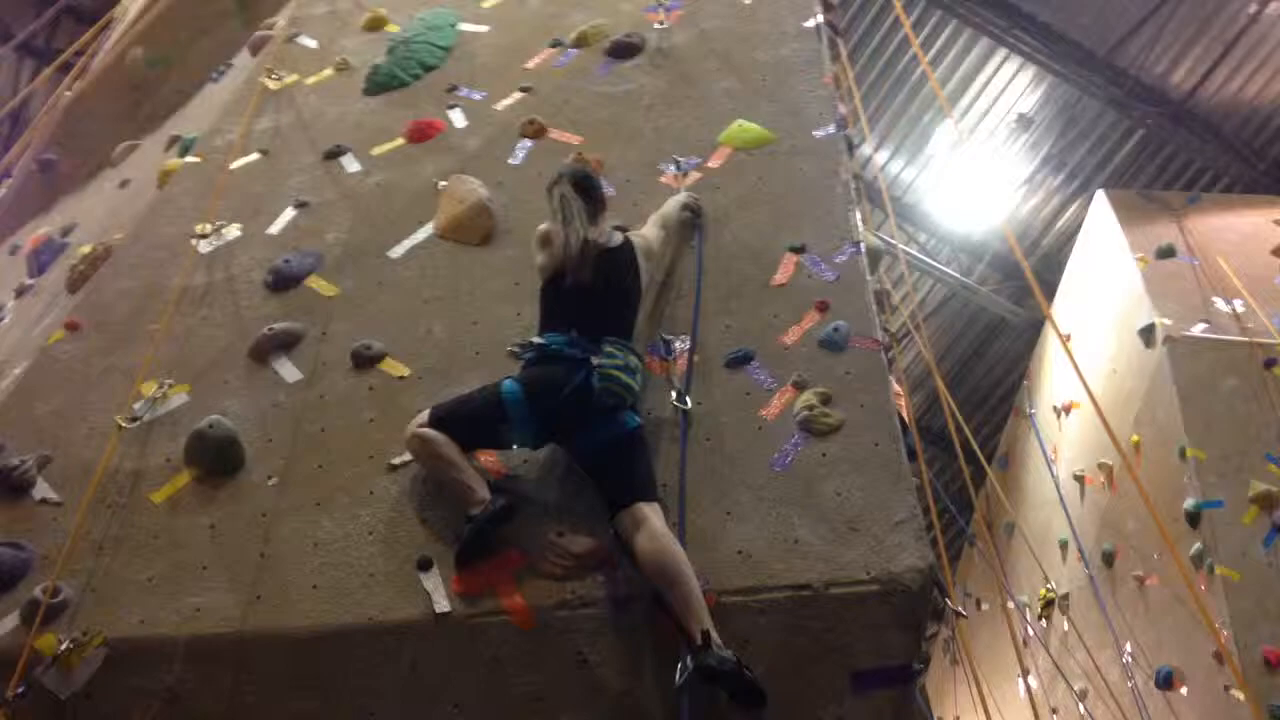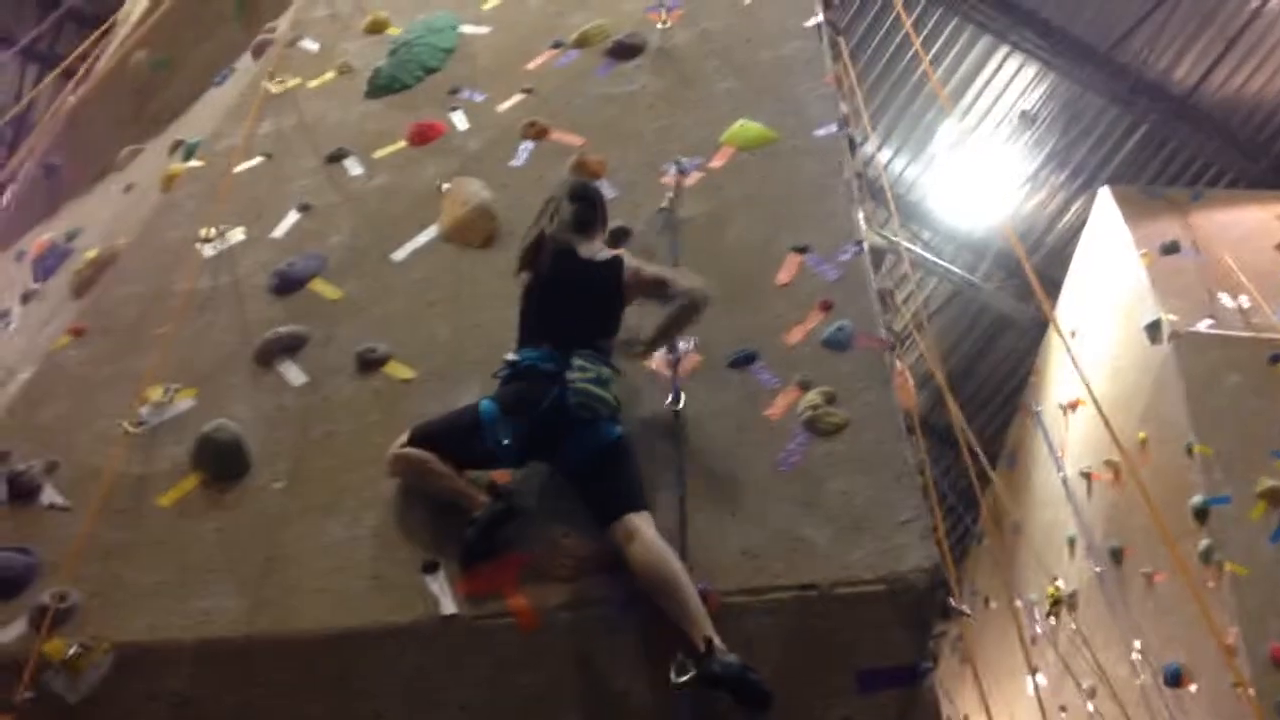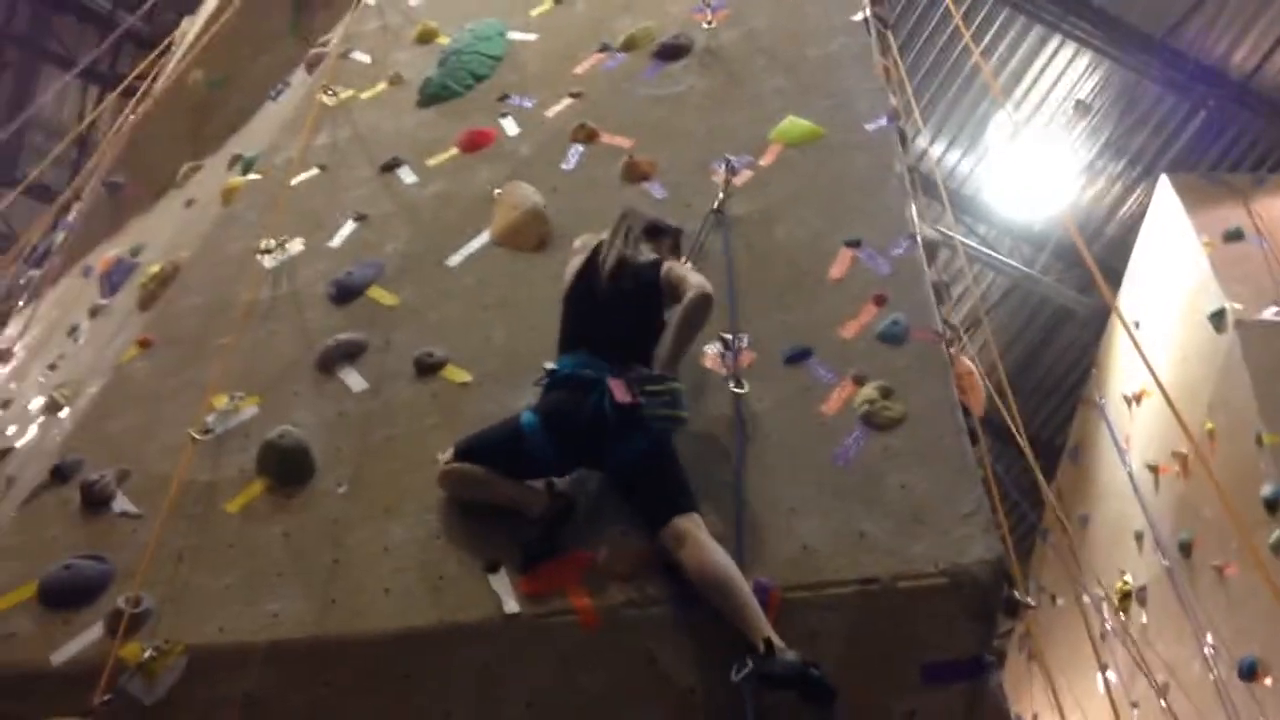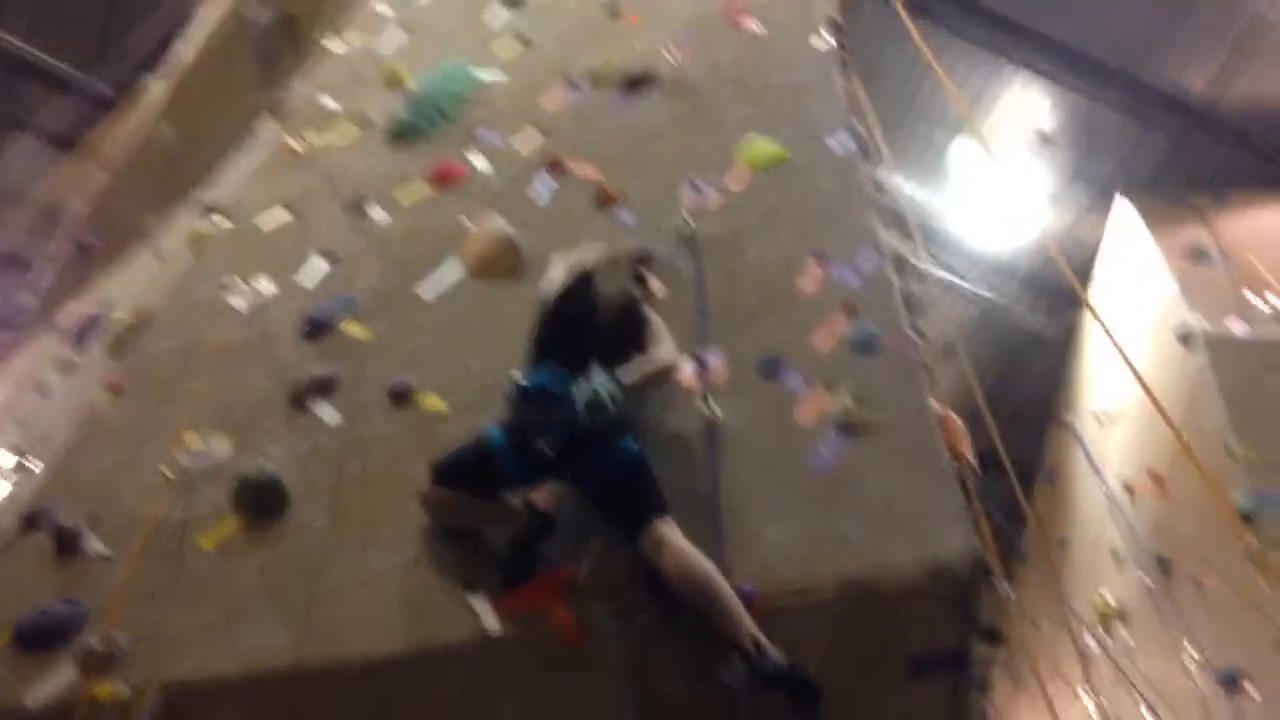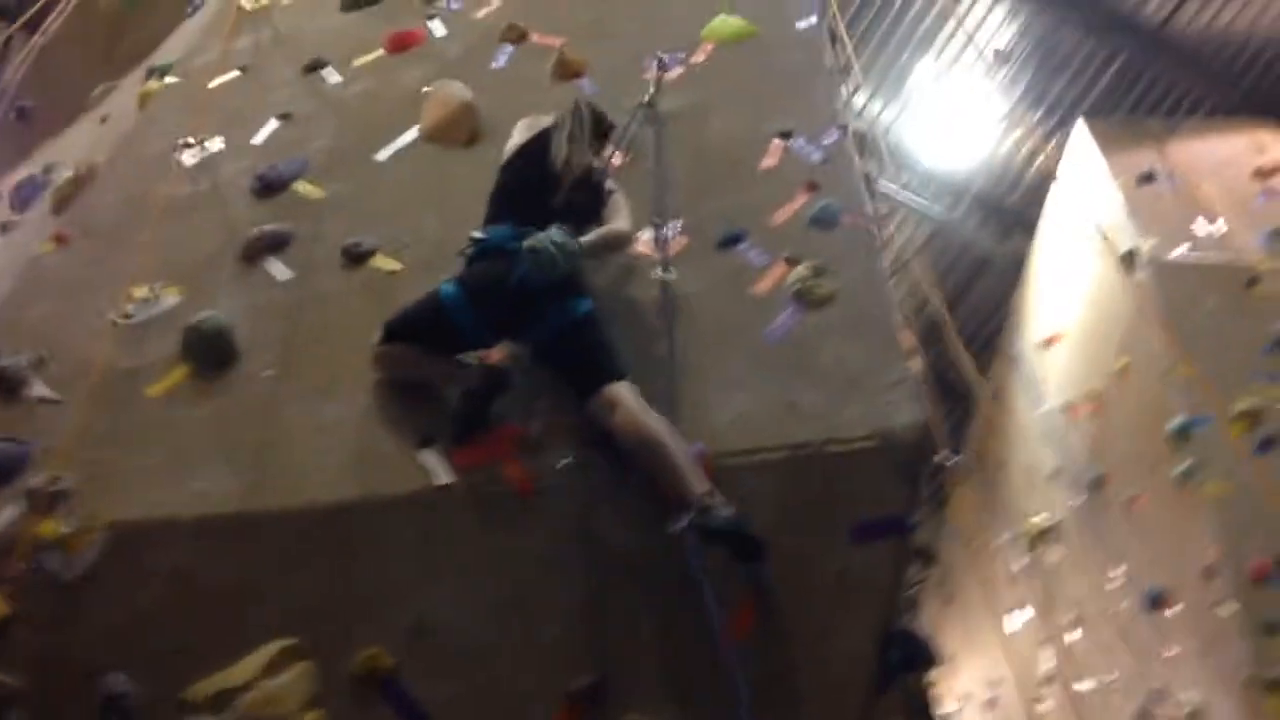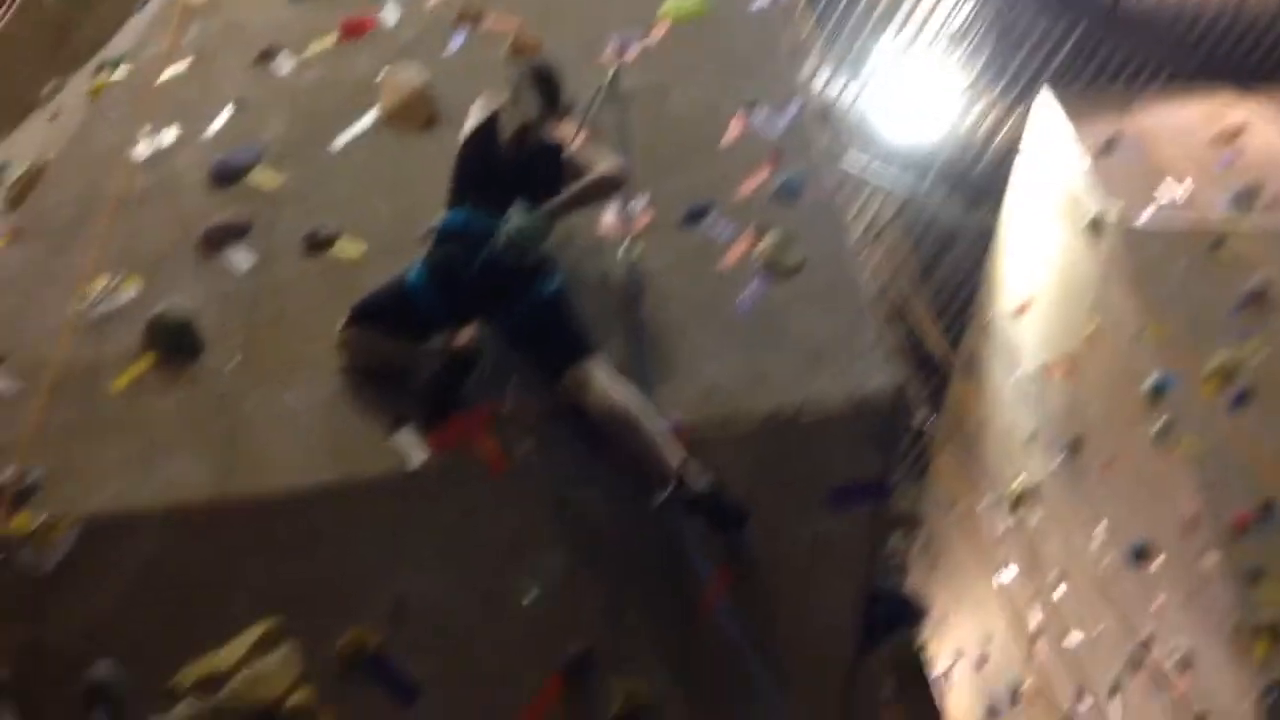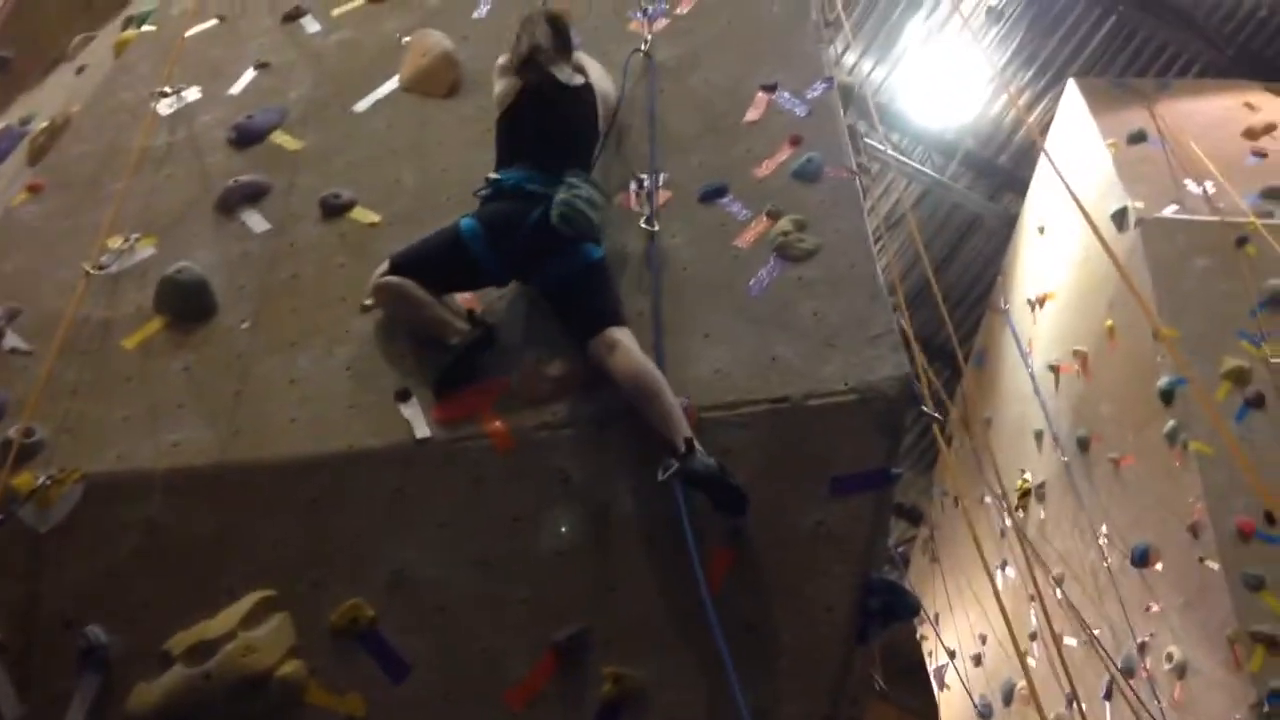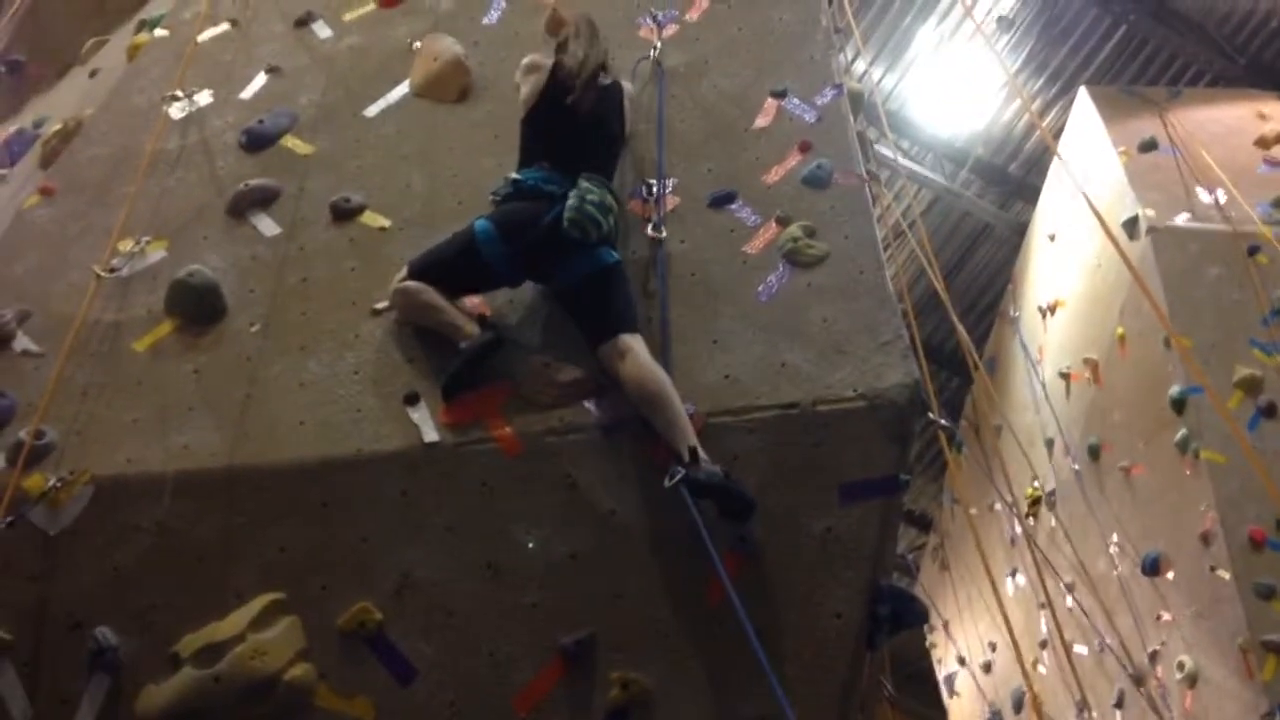
dt=0.7s
person 1, frame 1
left shoulder: (548, 238)
right shoulder: (640, 246)
right elbow: (675, 212)
right wrist: (684, 204)
left hip: (549, 383)
right hip: (611, 398)
left knee: (422, 429)
right knee: (644, 520)
left ankle: (482, 502)
right ankle: (709, 644)
person 1, frame 2
left shoulder: (538, 253)
right shoulder: (625, 269)
right elbow: (693, 295)
right wrist: (651, 341)
left hip: (526, 400)
right hip: (590, 413)
left knee: (404, 454)
right knee: (637, 530)
left ankle: (483, 506)
right ankle: (712, 651)
person 1, frame 3
left shoulder: (584, 257)
right shoulder: (667, 272)
right elbow: (701, 295)
right wrist: (663, 372)
left hip: (566, 406)
right hip: (631, 416)
left knee: (452, 469)
right knee: (687, 533)
left ankle: (541, 502)
right ankle: (771, 649)
person 1, frame 4
left shoulder: (567, 281)
right shoulder: (640, 312)
right elbow: (665, 360)
left wrist: (606, 261)
right wrist: (617, 382)
left hip: (535, 420)
right hip: (598, 429)
left knee: (435, 494)
right knee: (663, 539)
left ankle: (522, 521)
right ankle: (760, 650)
person 1, frame 5
left shoulder: (528, 134)
right shoulder: (602, 183)
right elbow: (621, 231)
left wrist: (560, 121)
right wrist: (574, 246)
left hip: (490, 278)
right hip: (555, 291)
left knee: (387, 351)
right knee: (617, 400)
left ankle: (476, 377)
right ankle: (707, 505)
person 1, frame 6
left shoulder: (482, 115)
right shoulder: (560, 153)
right elbow: (614, 172)
right wrist: (546, 213)
left hip: (459, 268)
right hip: (521, 269)
left knee: (353, 339)
right knee: (589, 377)
left ankle: (447, 360)
right ankle: (687, 479)
person 1, frame 7
left shoulder: (511, 75)
right shoulder: (598, 91)
left wrist: (533, 49)
right wrist: (577, 56)
left hip: (507, 219)
right hip: (570, 232)
left knee: (386, 283)
right knee: (615, 343)
left ankle: (463, 335)
right ankle: (691, 454)
person 1, frame 8
left shoulder: (536, 70)
right shoulder: (622, 93)
left wrist: (559, 48)
left hip: (524, 218)
right hip: (587, 233)
left knee: (407, 288)
right knee: (626, 349)
left ankle: (473, 336)
right ankle: (697, 461)
